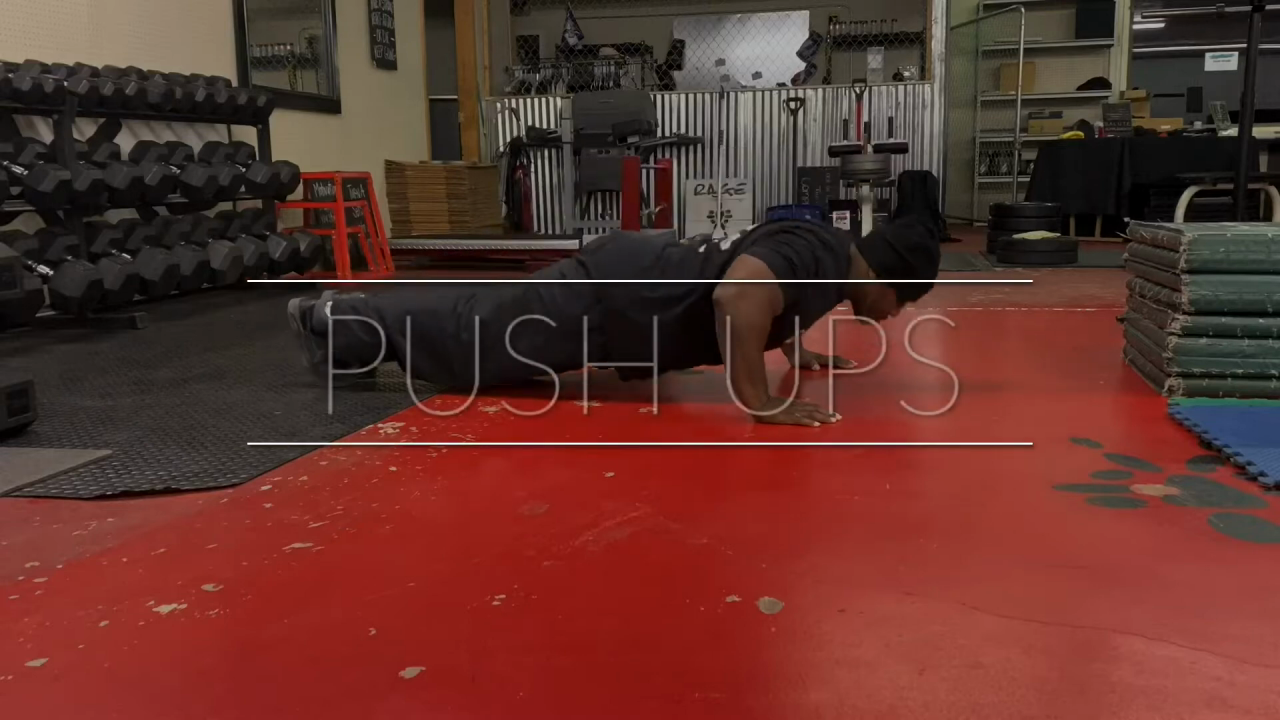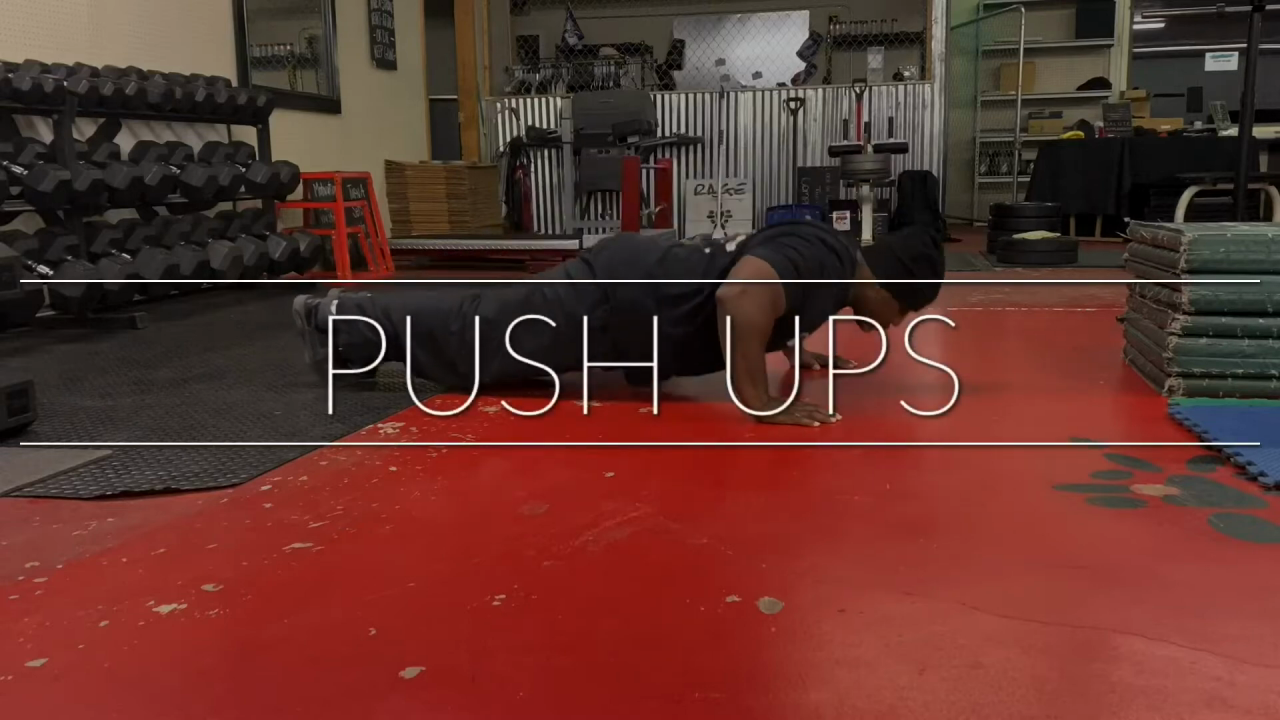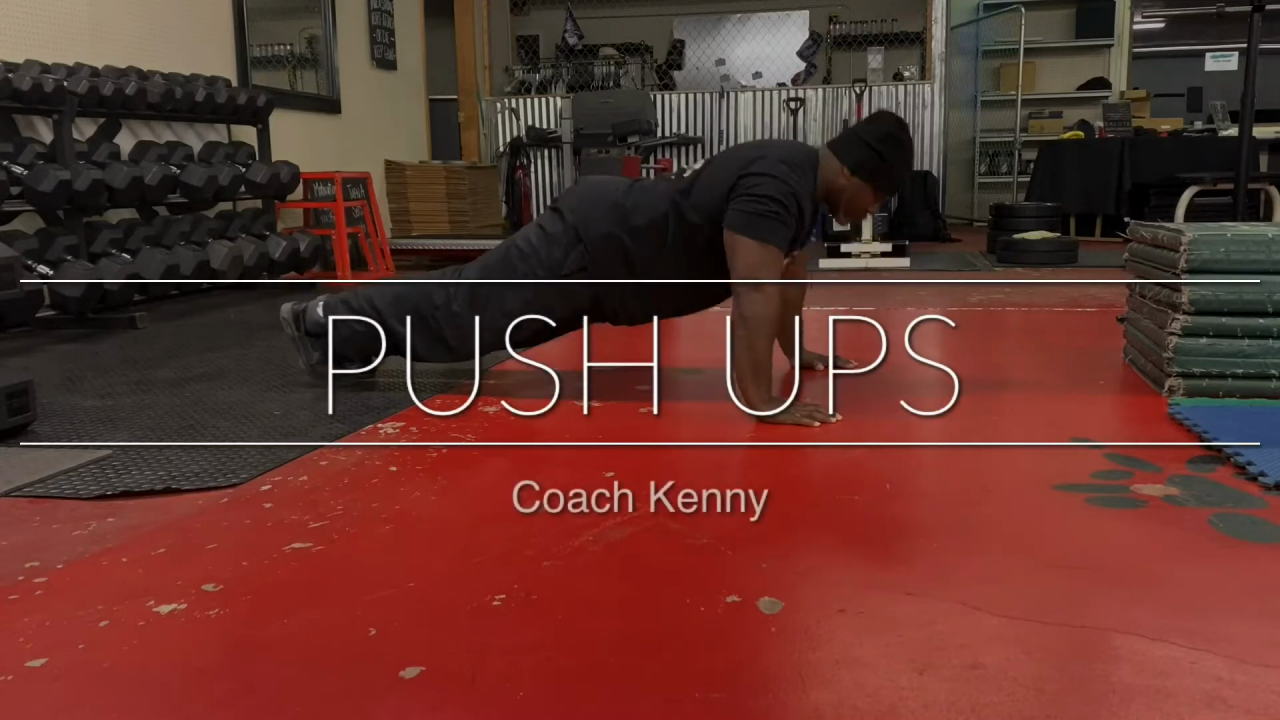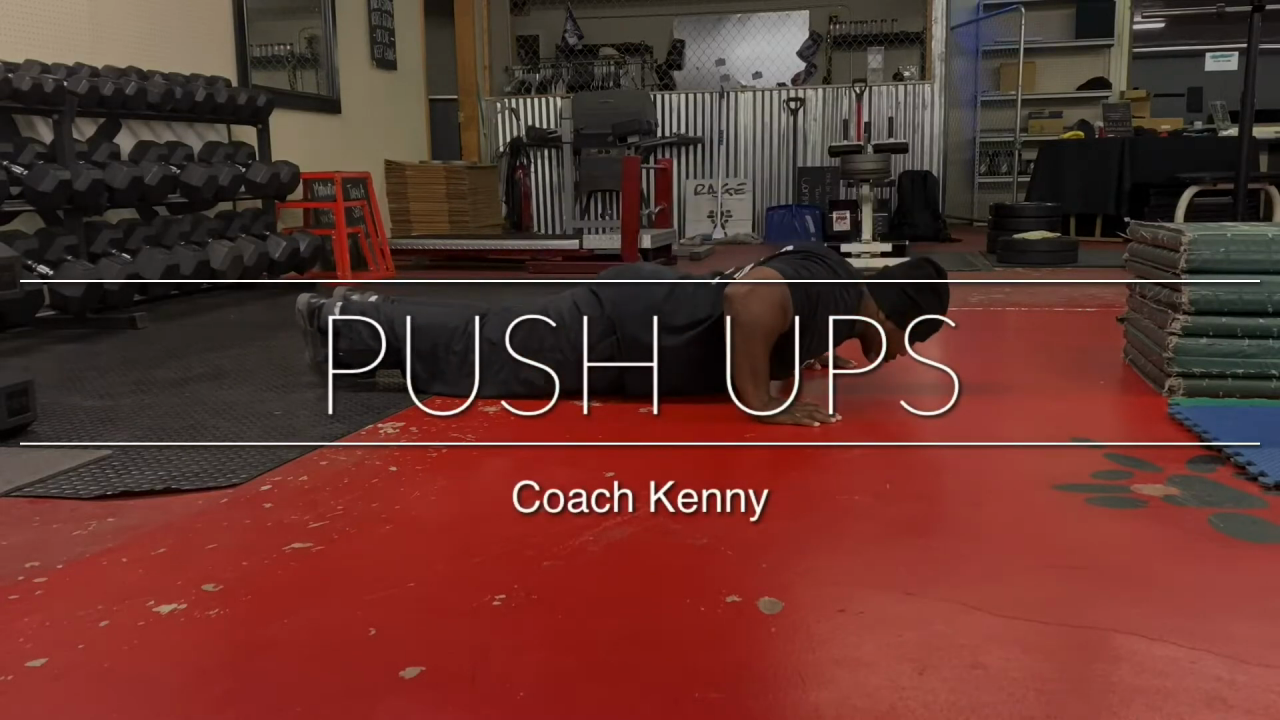
dt=0.7s
person 1, frame 1
left shoulder: (830, 254)
right shoulder: (818, 260)
right elbow: (735, 297)
left wrist: (794, 347)
right wrist: (760, 403)
left hip: (629, 284)
right hip: (607, 303)
left knee: (488, 321)
right knee: (470, 337)
left ankle: (354, 312)
right ankle: (330, 319)
person 1, frame 2
left shoulder: (835, 260)
right shoulder: (822, 266)
right elbow: (739, 294)
left wrist: (795, 349)
right wrist: (757, 399)
left hip: (635, 283)
right hip: (613, 301)
left knee: (484, 323)
right knee: (472, 336)
left ankle: (358, 311)
right ankle: (337, 318)
person 1, frame 3
left shoulder: (805, 179)
right shoulder: (782, 183)
left elbow: (788, 269)
right elbow: (753, 287)
left wrist: (794, 349)
right wrist: (760, 401)
left hip: (609, 246)
right hip: (588, 247)
left knee: (469, 306)
right knee: (456, 315)
left ankle: (339, 322)
right ankle: (321, 321)
person 1, frame 4
left shoulder: (834, 280)
right shoulder: (834, 291)
right elbow: (746, 297)
left wrist: (800, 355)
right wrist: (759, 400)
left hip: (643, 305)
right hip: (618, 333)
left knee: (492, 336)
right knee: (473, 351)
left ankle: (361, 314)
right ankle: (337, 322)
